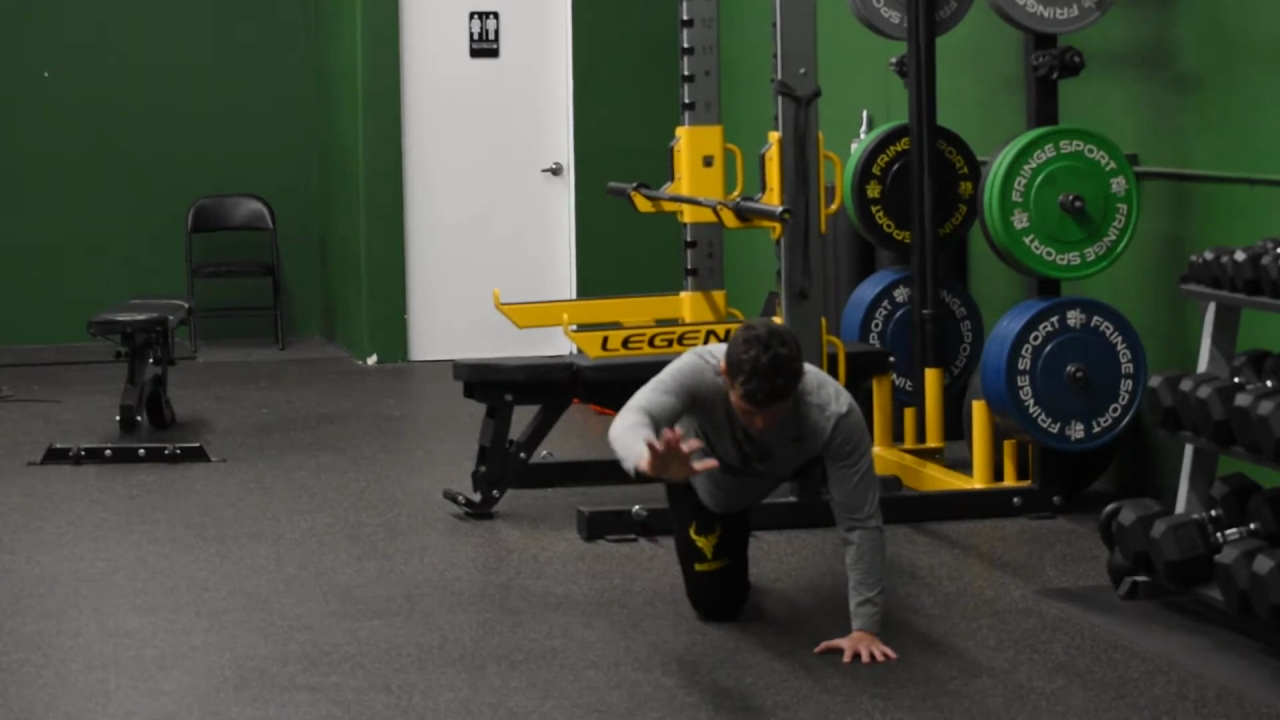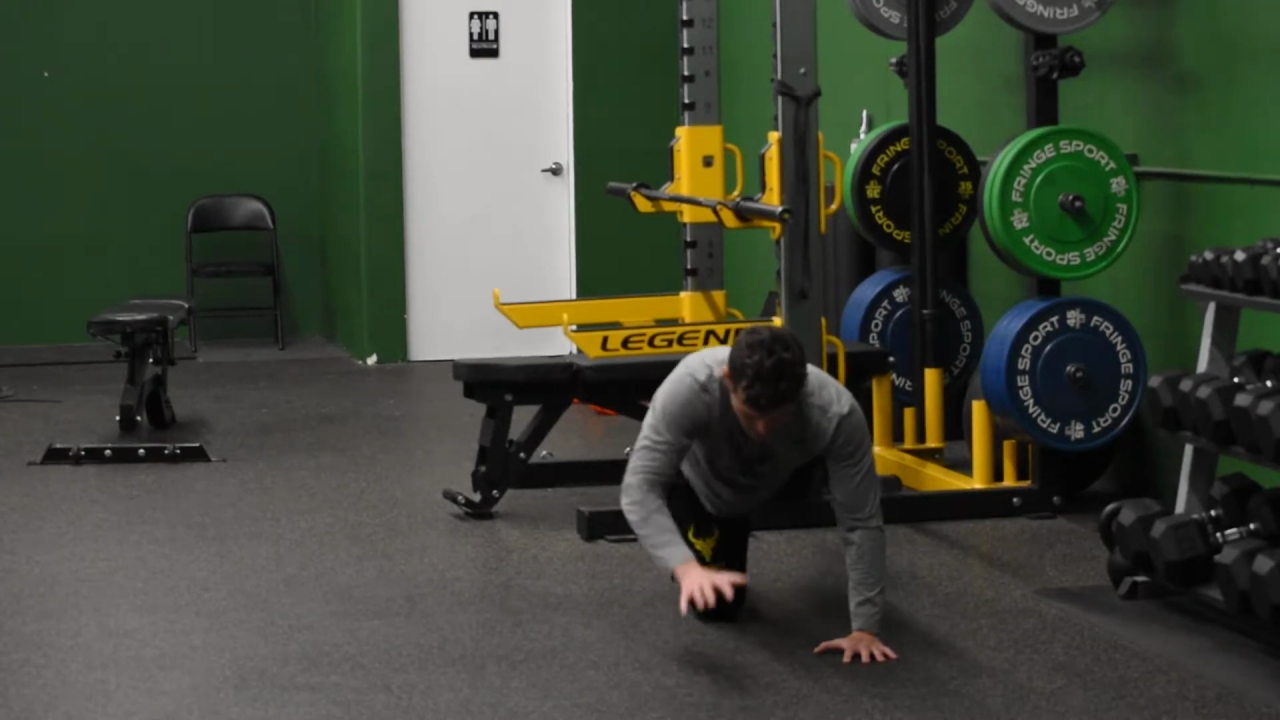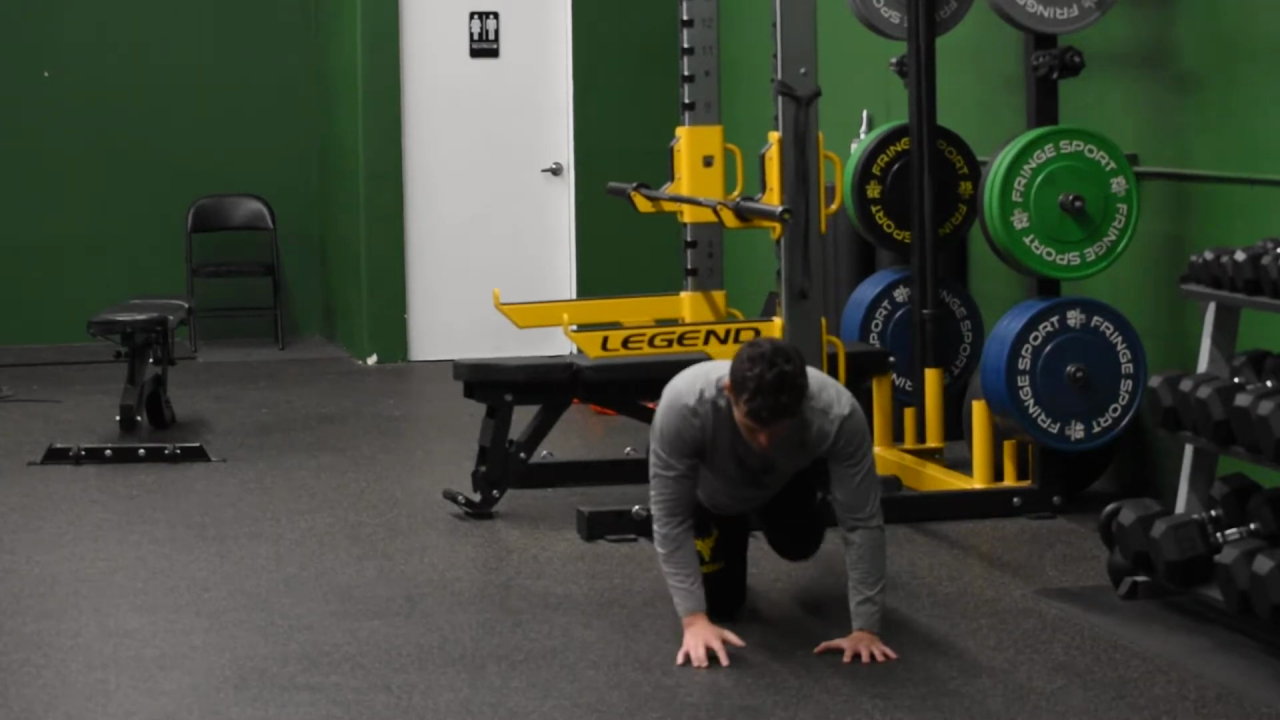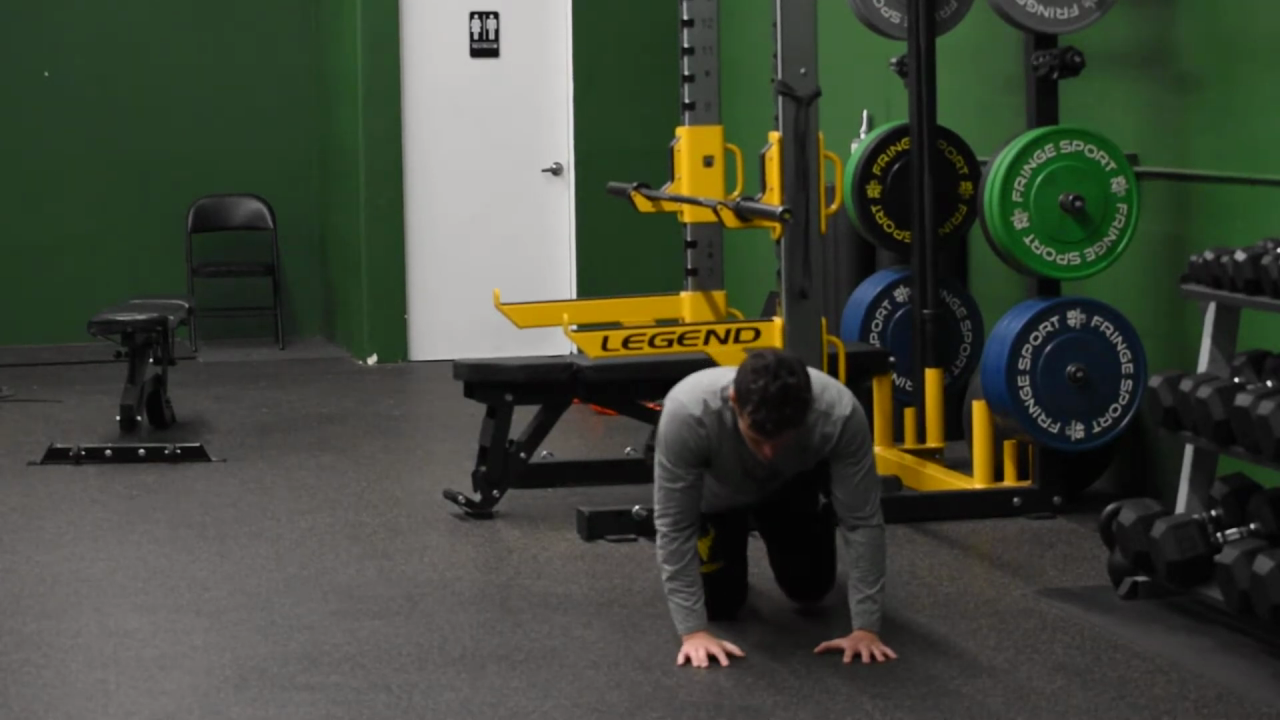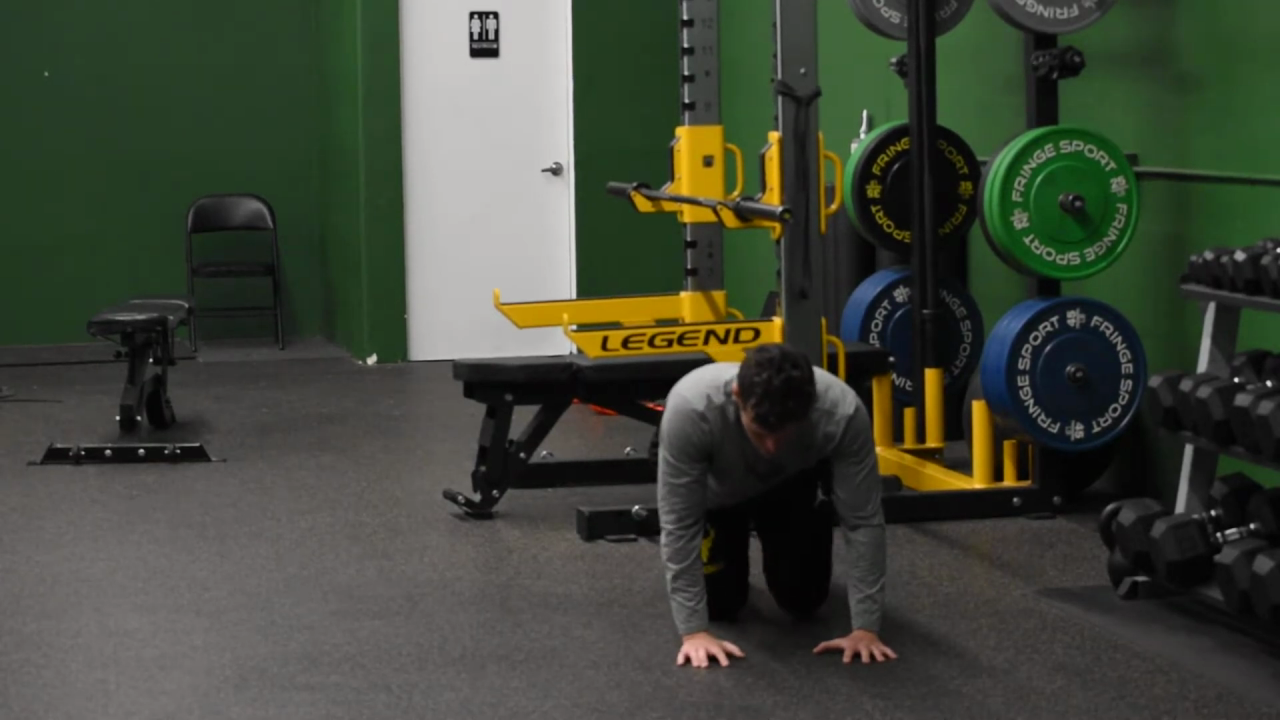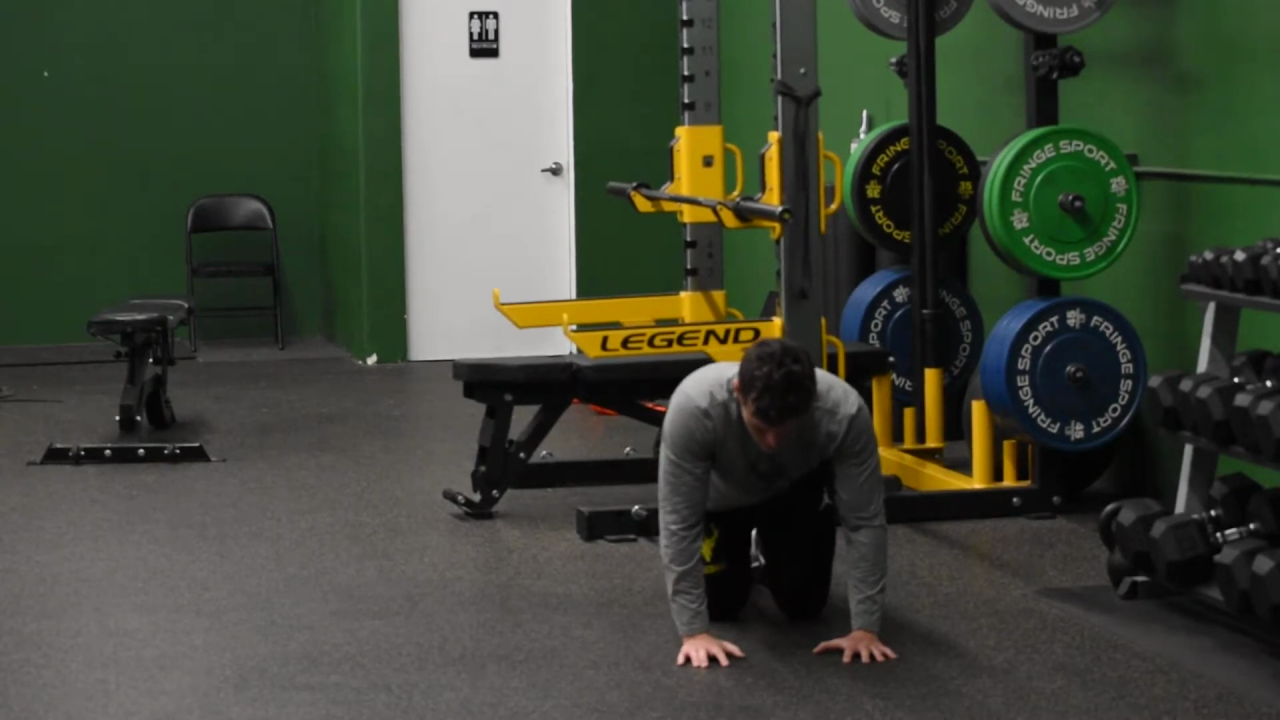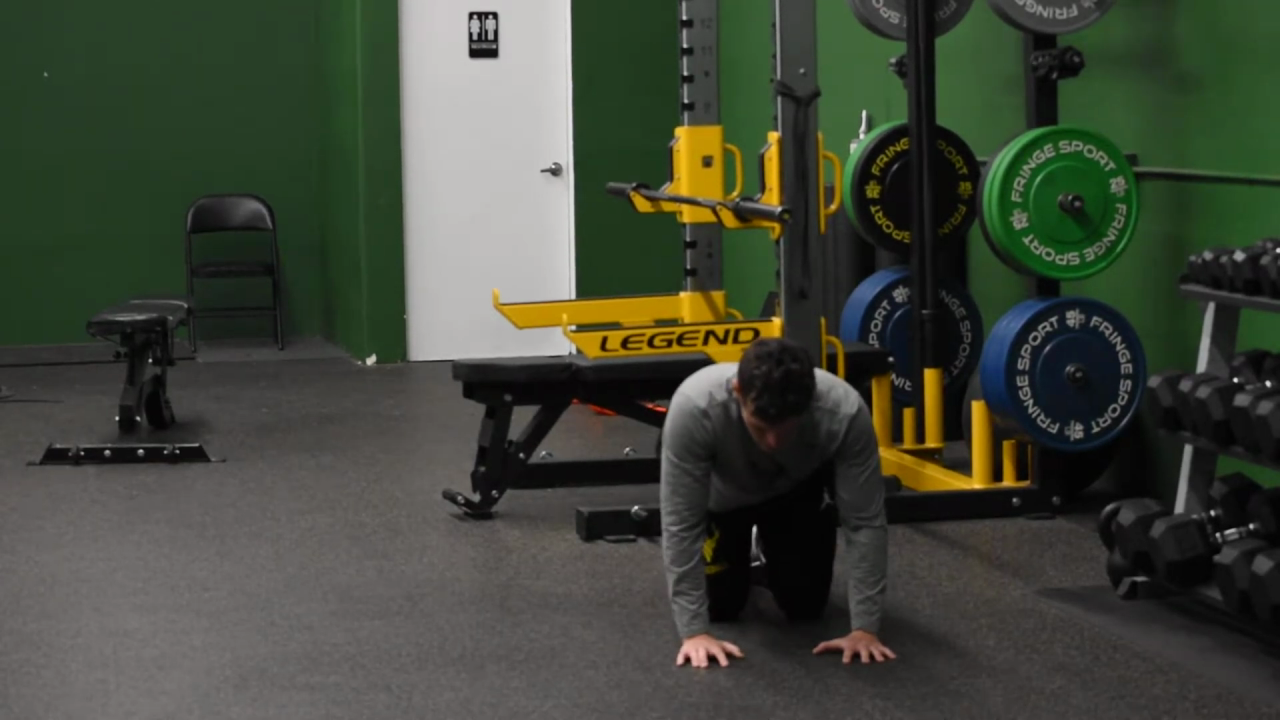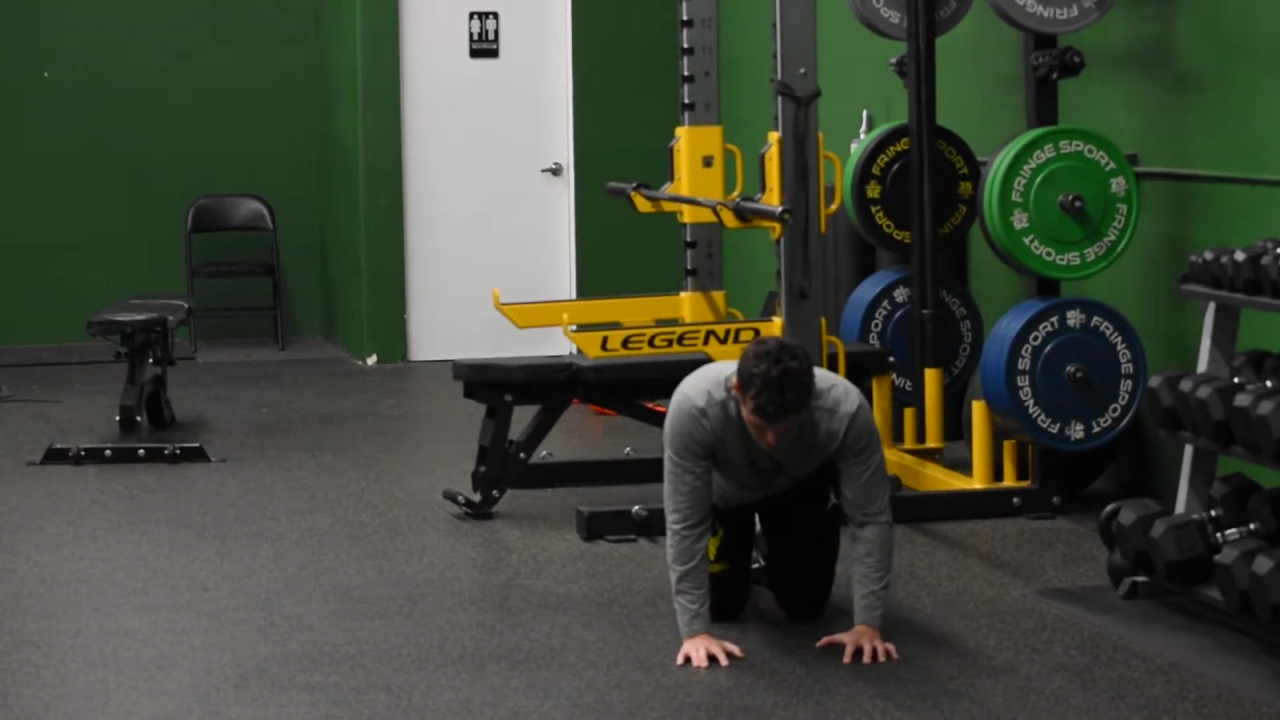
dt=0.2s
person 1, frame 1
left shoulder: (834, 413)
right shoulder: (699, 371)
left elbow: (861, 522)
right elbow: (628, 422)
left wrist: (865, 628)
right wrist: (648, 461)
left hip: (783, 464)
right hip: (699, 472)
right knee: (717, 603)
person 1, frame 2
left shoulder: (836, 412)
right shoulder: (692, 385)
left elbow: (861, 522)
right elbow: (640, 489)
left wrist: (864, 628)
right wrist: (684, 567)
left hip: (782, 472)
right hip: (700, 480)
right knee: (718, 603)
person 1, frame 3
left shoulder: (837, 413)
right shoulder: (684, 403)
left elbow: (862, 522)
right elbow: (670, 518)
left wrist: (865, 628)
right wrist: (694, 617)
left knee: (798, 545)
right knee: (720, 603)
person 1, frame 4
left shoulder: (839, 414)
right shoulder: (688, 413)
left elbow: (862, 521)
right elbow: (674, 527)
left wrist: (865, 628)
right wrist: (692, 630)
left knee: (809, 587)
right knee: (720, 603)
person 1, frame 5
left shoulder: (842, 412)
right shoulder: (691, 407)
left elbow: (863, 521)
right elbow: (678, 523)
left wrist: (865, 627)
right wrist: (693, 630)
left hip: (793, 482)
right hip: (712, 488)
left knee: (802, 599)
right knee: (720, 604)
person 1, frame 6
left shoulder: (844, 413)
right shoulder: (694, 406)
left elbow: (864, 522)
right elbow: (679, 523)
left wrist: (865, 628)
right wrist: (693, 631)
right hip: (718, 493)
left knee: (803, 604)
right knee: (721, 605)
left ankle: (768, 552)
person 1, frame 7
left shoulder: (845, 413)
right shoulder: (694, 407)
left elbow: (865, 523)
right elbow: (681, 523)
left wrist: (865, 627)
right wrist: (693, 631)
left hip: (799, 489)
right hip: (720, 492)
left knee: (804, 605)
right knee: (721, 605)
left ankle: (771, 552)
person 1, frame 8
left shoulder: (845, 410)
right shoulder: (694, 405)
left elbow: (870, 518)
right elbow: (684, 521)
left wrist: (866, 621)
right wrist: (694, 630)
left hip: (802, 486)
right hip: (721, 488)
left knee: (804, 606)
right knee: (721, 605)
left ankle: (772, 549)
